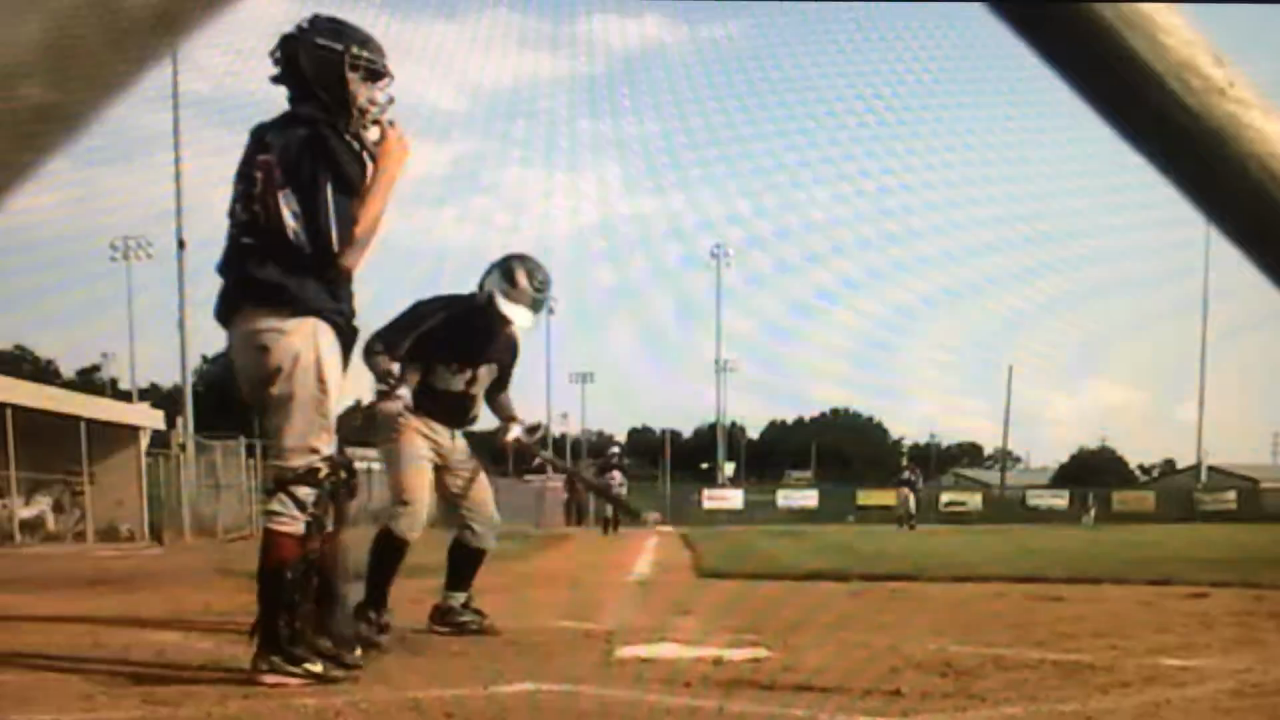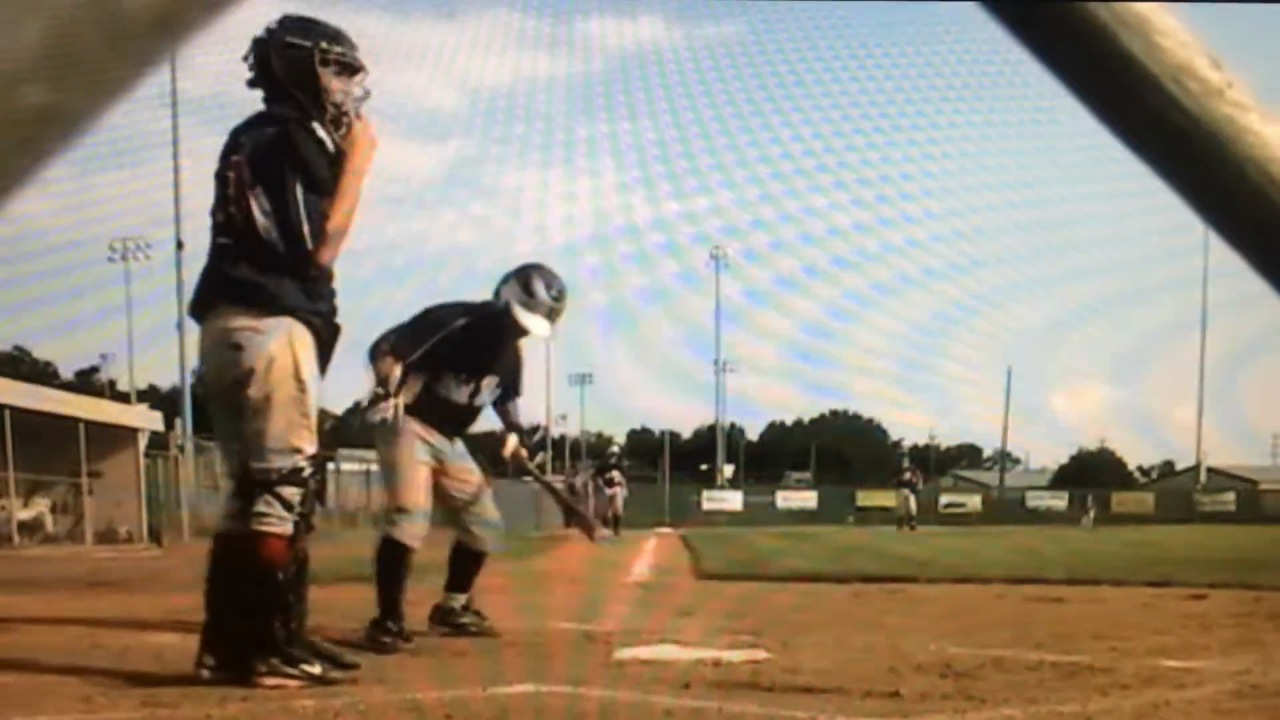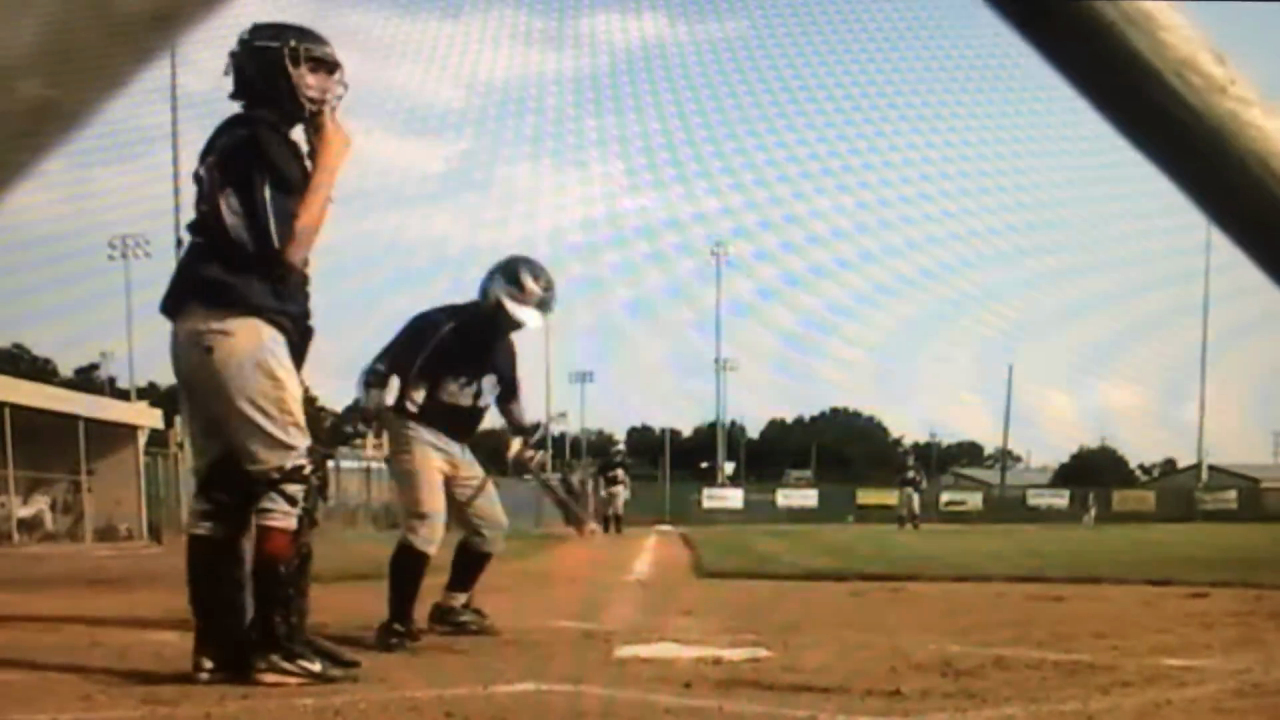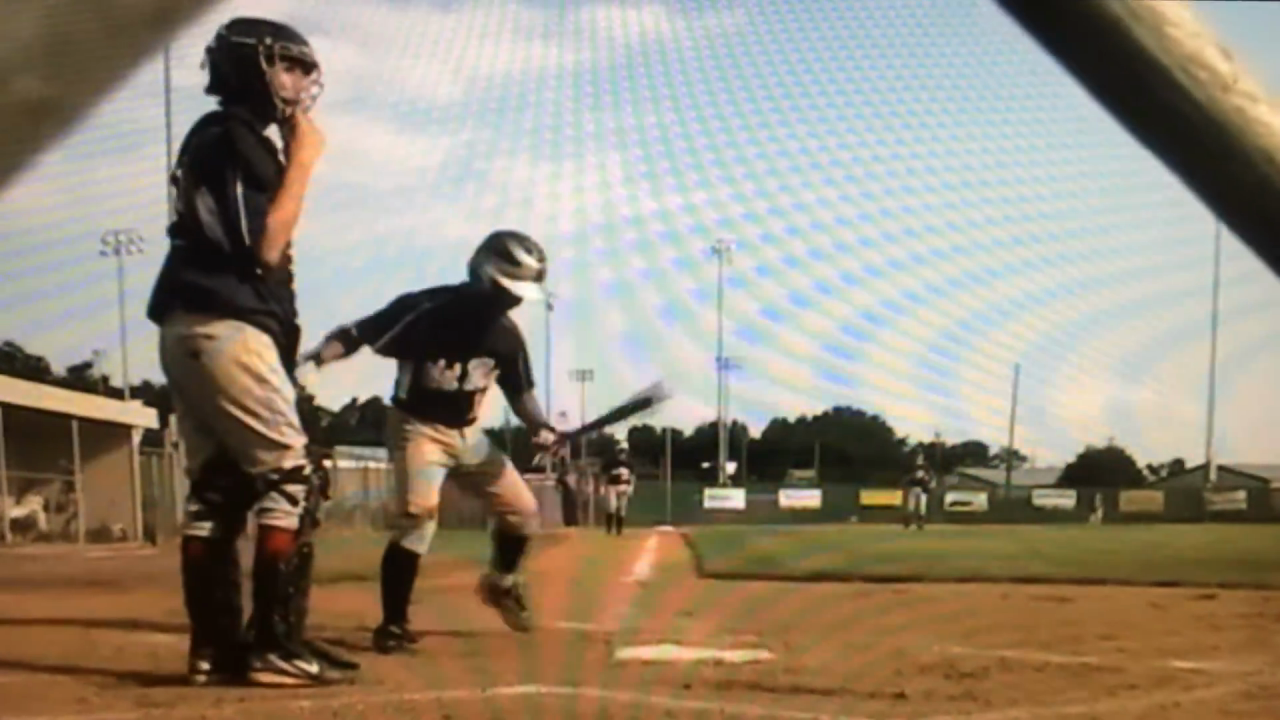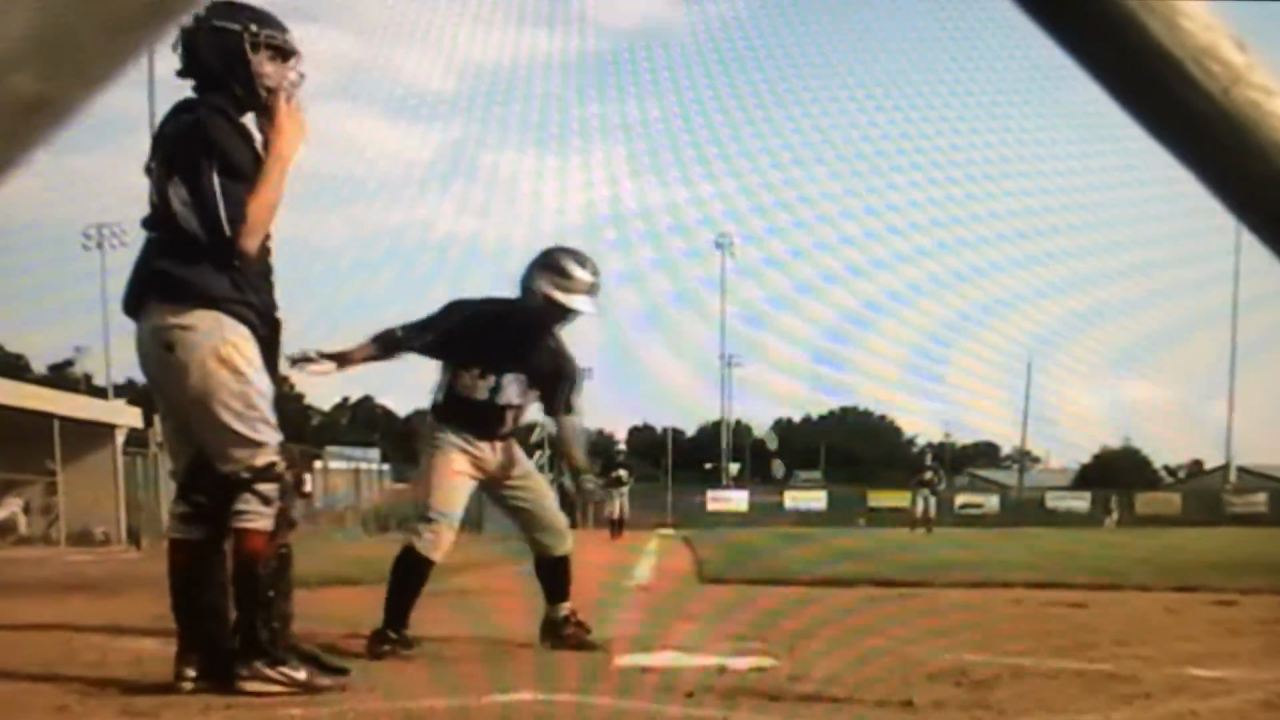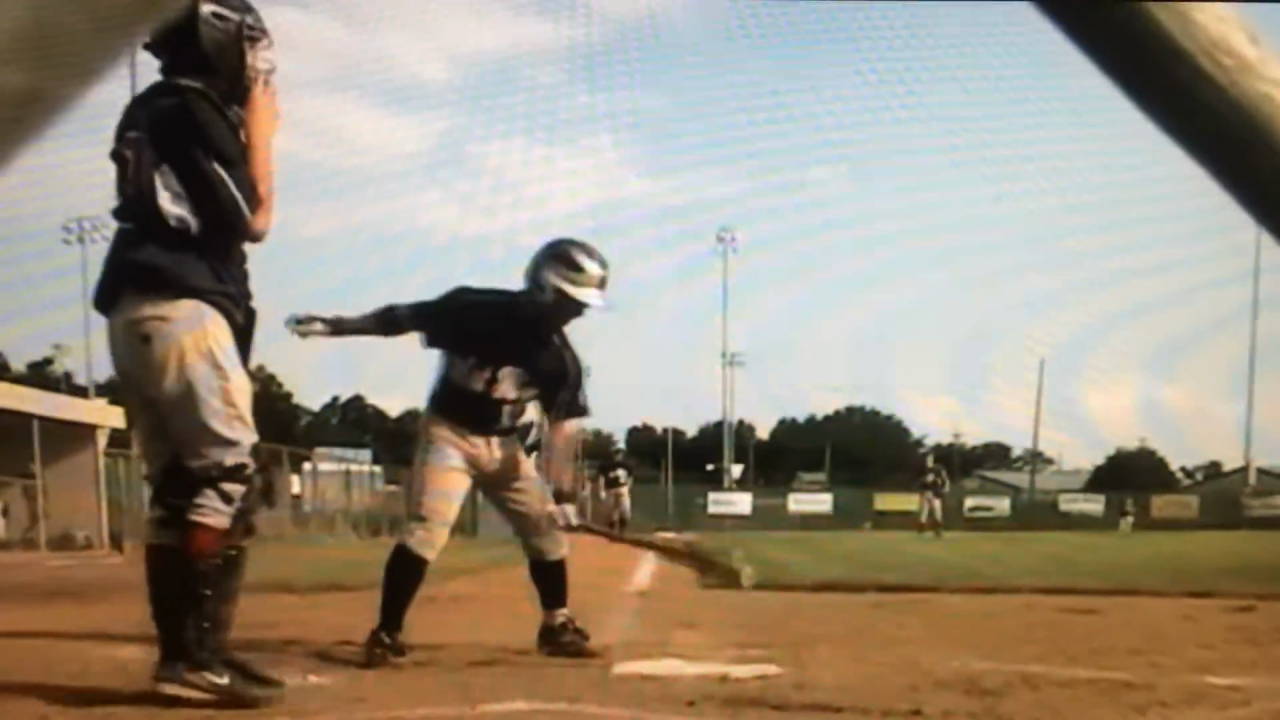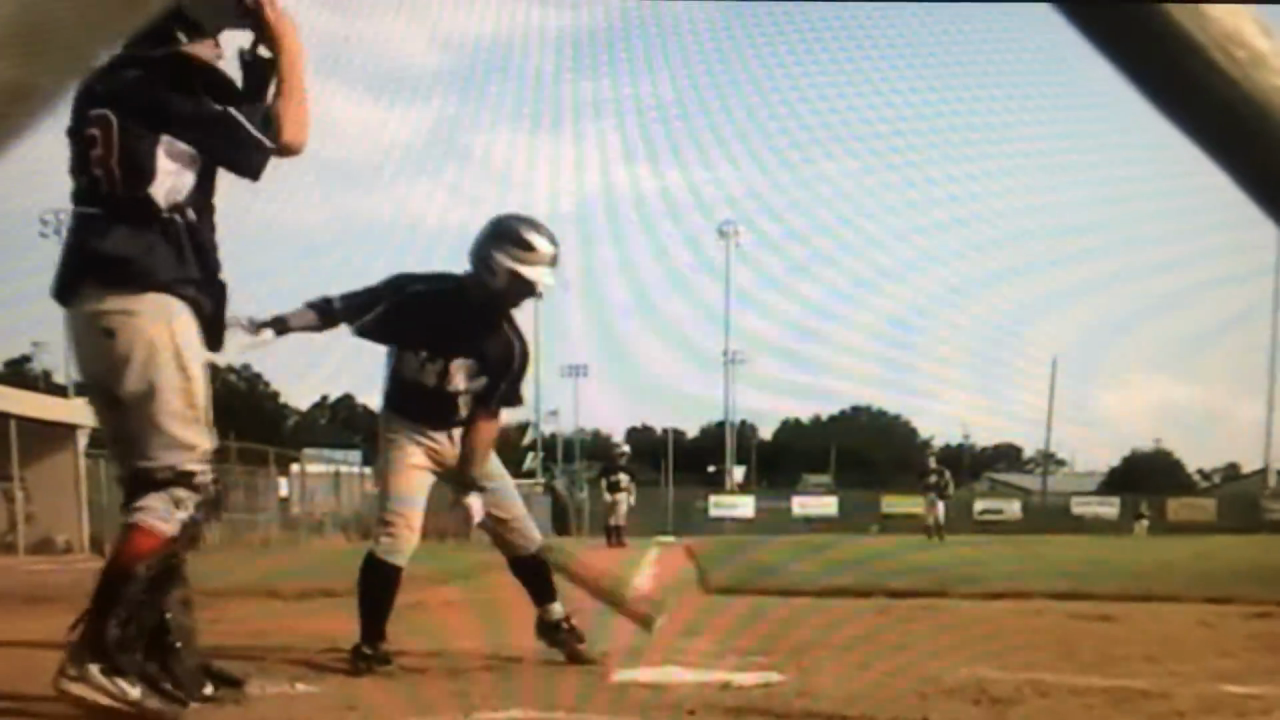
dt=0.3s
person 1, frame 1
left shoulder: (266, 141)
right shoulder: (322, 145)
right elbow: (343, 252)
left wrist: (362, 162)
right wrist: (386, 172)
left hip: (252, 323)
right hip: (296, 326)
left knee: (321, 478)
right knee: (303, 480)
left ankle: (317, 630)
right ankle: (281, 646)
person 1, frame 2
left shoulder: (248, 140)
right shoulder: (293, 141)
right elbow: (319, 251)
left wrist: (338, 163)
right wrist: (355, 167)
left hip: (226, 325)
right hip: (272, 325)
left knee: (251, 485)
right knee: (289, 484)
left ankle: (228, 642)
right ankle: (278, 648)
person 1, frame 3
left shoulder: (234, 140)
right shoulder: (263, 141)
right elbow: (289, 249)
left wrist: (315, 165)
right wrist: (327, 164)
left hip: (203, 325)
right hip: (243, 326)
left knee: (220, 487)
right knee: (288, 479)
left ankle: (219, 643)
right ankle: (278, 645)
person 1, frame 4
left shoulder: (215, 139)
right shoulder: (236, 139)
right elbow: (265, 247)
left wrist: (291, 162)
right wrist: (302, 162)
left hip: (192, 329)
right hip: (227, 329)
left knee: (216, 489)
right knee: (289, 479)
left ankle: (215, 646)
right ankle: (276, 646)
person 1, frame 5
left shoulder: (194, 127)
right shoulder: (209, 126)
left elbow: (230, 228)
right elbow: (243, 237)
left wrist: (271, 148)
right wrist: (281, 150)
left hip: (172, 322)
right hip: (206, 319)
left knee: (202, 488)
right knee: (261, 478)
left ankle: (203, 651)
right ankle: (259, 653)
person 1, frame 6
left shoulder: (149, 112)
right shoulder: (194, 114)
right elbow: (255, 220)
left wrist: (242, 134)
right wrist: (260, 133)
left hip: (134, 314)
right hip: (181, 310)
left knee: (177, 486)
right knee: (229, 474)
left ankle: (186, 655)
right ankle: (193, 653)
person 1, frame 7
left shoulder: (103, 86)
right shoulder: (176, 84)
right elbow: (289, 138)
left wrist: (247, 75)
left hip: (94, 302)
right hip: (149, 302)
left knee: (151, 481)
right knee: (181, 478)
left ankle: (170, 662)
right ankle: (100, 653)
person 2, frame 1
left shoulder: (506, 341)
right shoulder: (438, 314)
right elbow: (377, 347)
left wrist: (510, 419)
right wrist: (390, 383)
left hip: (453, 436)
right hip: (412, 423)
left knee: (482, 520)
right knee: (412, 510)
left ankle: (452, 607)
right ankle: (371, 610)
person 2, frame 2
left shoulder: (510, 351)
right shoulder: (449, 322)
left elbow: (505, 395)
right elbow: (385, 348)
left wrist: (517, 431)
right wrist: (386, 390)
left hip: (450, 441)
right hip: (411, 427)
left knee: (484, 523)
right knee: (410, 517)
left ankle: (452, 608)
right ankle: (388, 621)
person 2, frame 3
left shoulder: (504, 348)
right shoulder: (437, 327)
left elbow: (507, 396)
right elbow: (379, 371)
left wrist: (523, 432)
right wrist: (372, 417)
left hip: (457, 444)
right hip: (416, 435)
left knee: (490, 524)
right knee: (427, 523)
left ankle: (452, 607)
right ankle: (398, 623)
person 2, frame 4
left shoulder: (506, 334)
right shoulder: (423, 310)
left elbow: (521, 391)
right elbow: (355, 335)
left wrist: (541, 429)
right wrist: (316, 357)
left hip: (467, 433)
right hip: (417, 428)
left knee: (522, 506)
right knee: (415, 521)
left ankle: (501, 583)
right ankle: (392, 625)
person 2, frame 5
left shoulder: (555, 356)
right shoulder: (471, 318)
left elbow: (564, 418)
right elbow: (399, 339)
left wrist: (580, 469)
right wrist: (339, 359)
left hip: (503, 448)
right hip: (452, 438)
left knee: (552, 528)
right knee: (434, 530)
left ankle: (559, 619)
right ankle: (392, 629)
person 2, frame 6
left shoulder: (561, 358)
right shoulder: (473, 308)
left elbow: (559, 426)
right elbow: (403, 318)
left wrist: (564, 492)
right wrist: (336, 326)
left hip: (503, 443)
right hip: (448, 433)
left knee: (547, 528)
right knee: (427, 529)
left ankle: (557, 626)
right ankle: (387, 634)
person 2, frame 7
left shoulder: (508, 342)
right shoulder: (415, 296)
left elbow: (486, 417)
right elbow: (337, 309)
left wrist: (473, 483)
right wrist: (279, 325)
left hip: (465, 437)
right hip: (408, 431)
left knee: (518, 527)
right knee: (397, 534)
left ankle: (553, 619)
right ankle: (371, 643)
